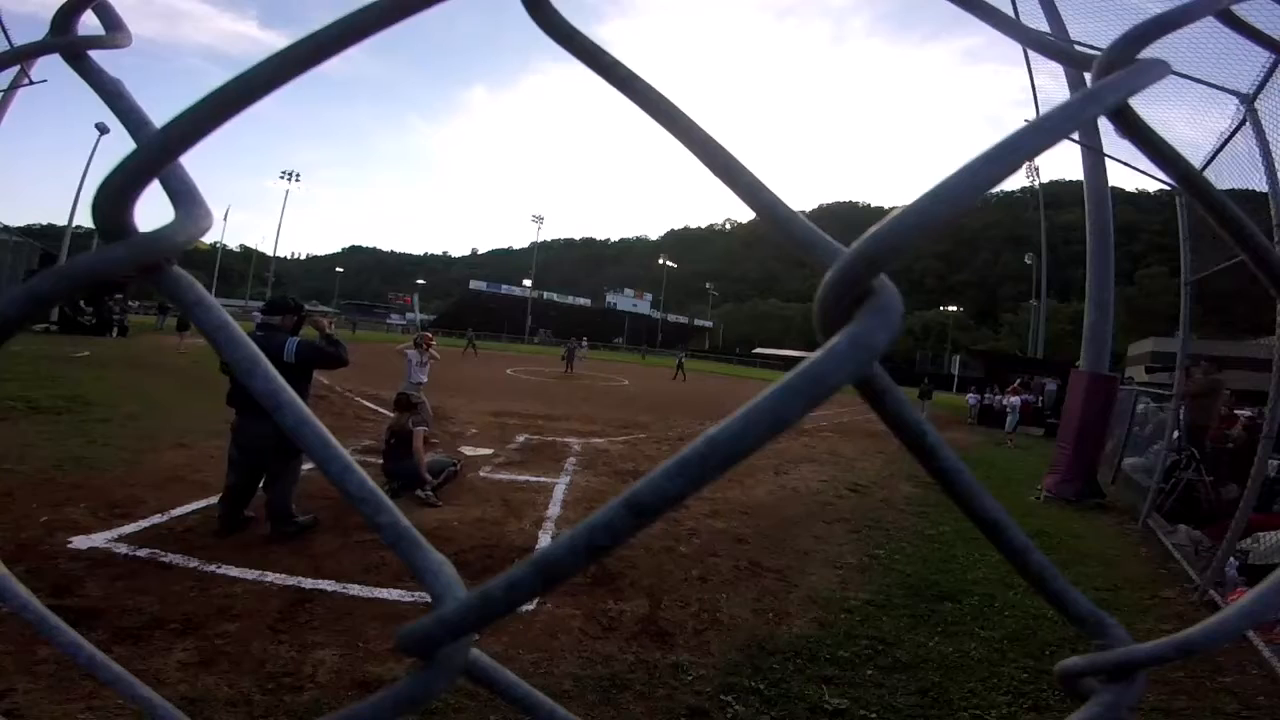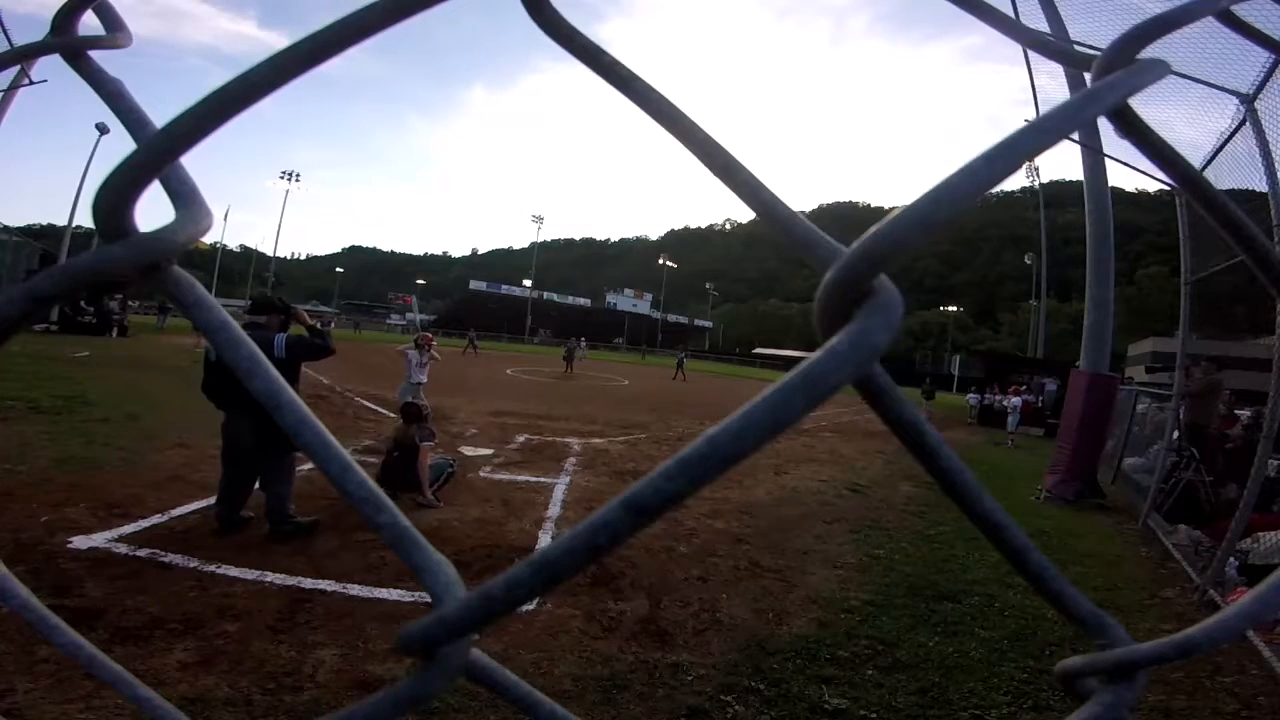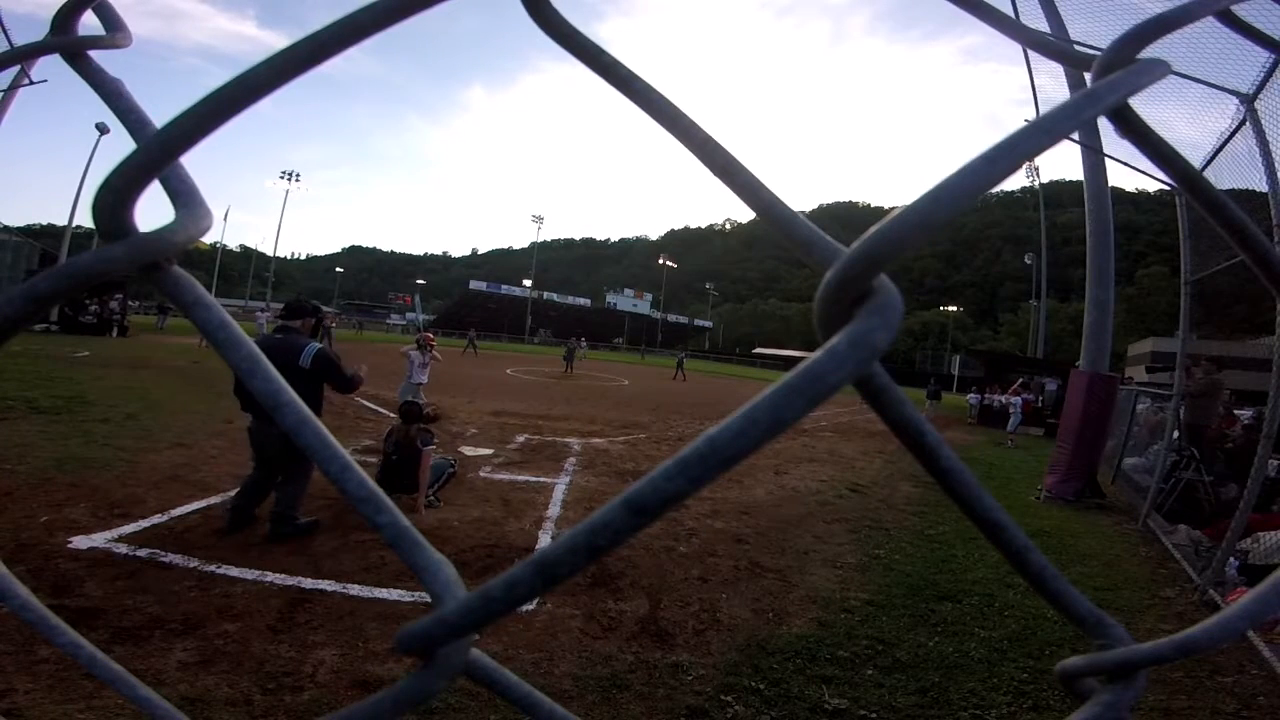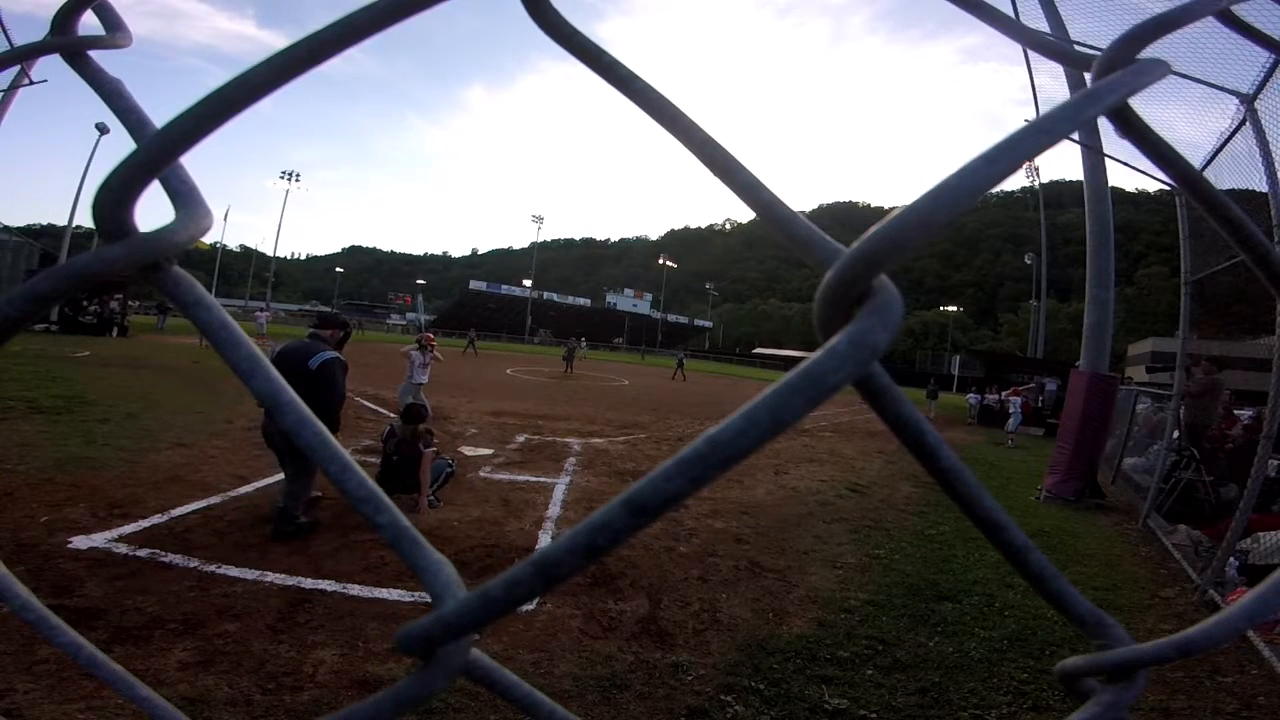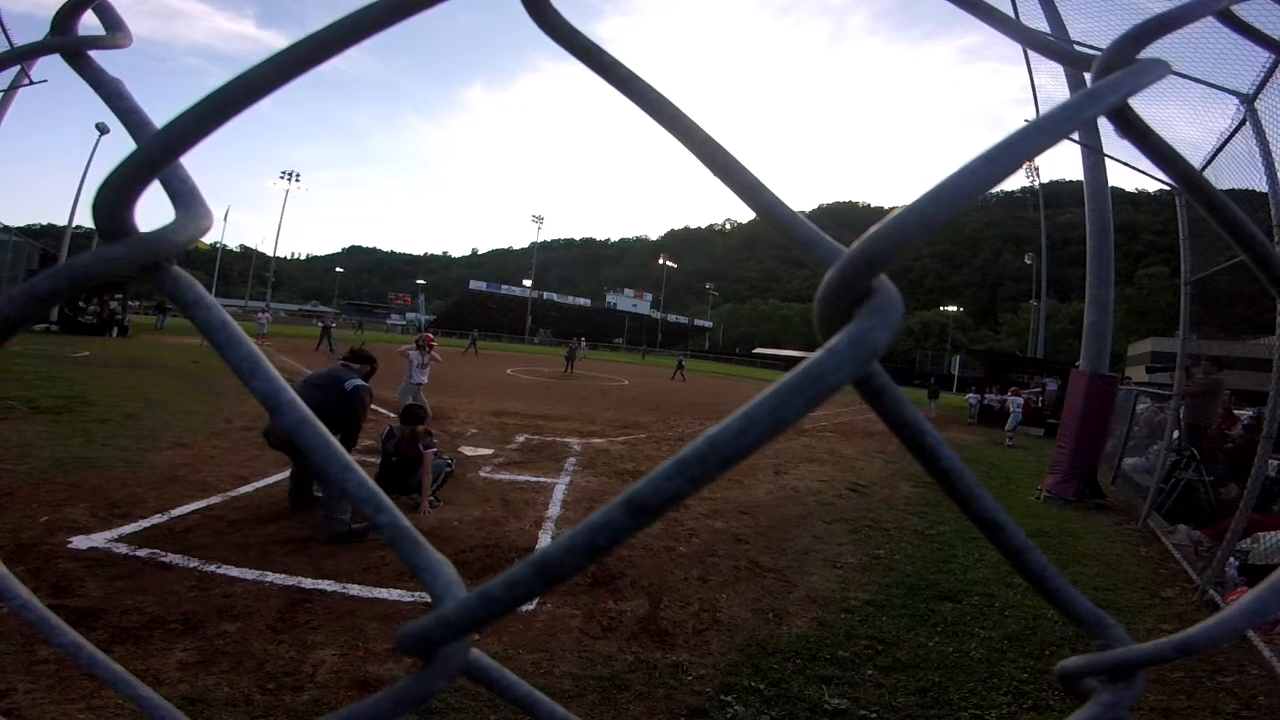
dt=0.7s
person 1, frame 1
right shoulder: (294, 347)
left elbow: (227, 368)
right elbow: (339, 358)
right wrist: (327, 333)
left hip: (245, 422)
right hip: (280, 427)
left knee: (241, 475)
right knee: (281, 478)
left ankle: (229, 518)
right ankle: (283, 523)
person 1, frame 2
right shoulder: (282, 343)
left elbow: (210, 387)
right elbow: (326, 347)
right wrist: (308, 323)
left hip: (235, 423)
right hip: (271, 426)
left knee: (235, 475)
right knee: (278, 476)
left ankle: (227, 518)
right ankle: (282, 523)
person 1, frame 3
left shoulder: (254, 346)
right shoulder: (312, 352)
left elbow: (240, 388)
right elbow: (345, 384)
right wrist: (359, 377)
left hip: (261, 425)
left knee: (262, 473)
right knee: (294, 477)
left ankle: (238, 514)
right ankle: (284, 523)
person 1, frame 4
left shoulder: (284, 349)
right shoulder: (330, 359)
right elbow: (332, 400)
right wrist: (332, 429)
left hip: (272, 421)
left knee: (293, 467)
right knee: (303, 473)
left ankle: (299, 500)
right ankle: (286, 521)
person 1, frame 5
left shoulder: (318, 375)
right shoulder: (358, 387)
right elbow: (353, 425)
right wrist: (344, 450)
left hip: (277, 426)
left knee: (305, 458)
left ankle: (300, 496)
right ankle: (338, 528)
